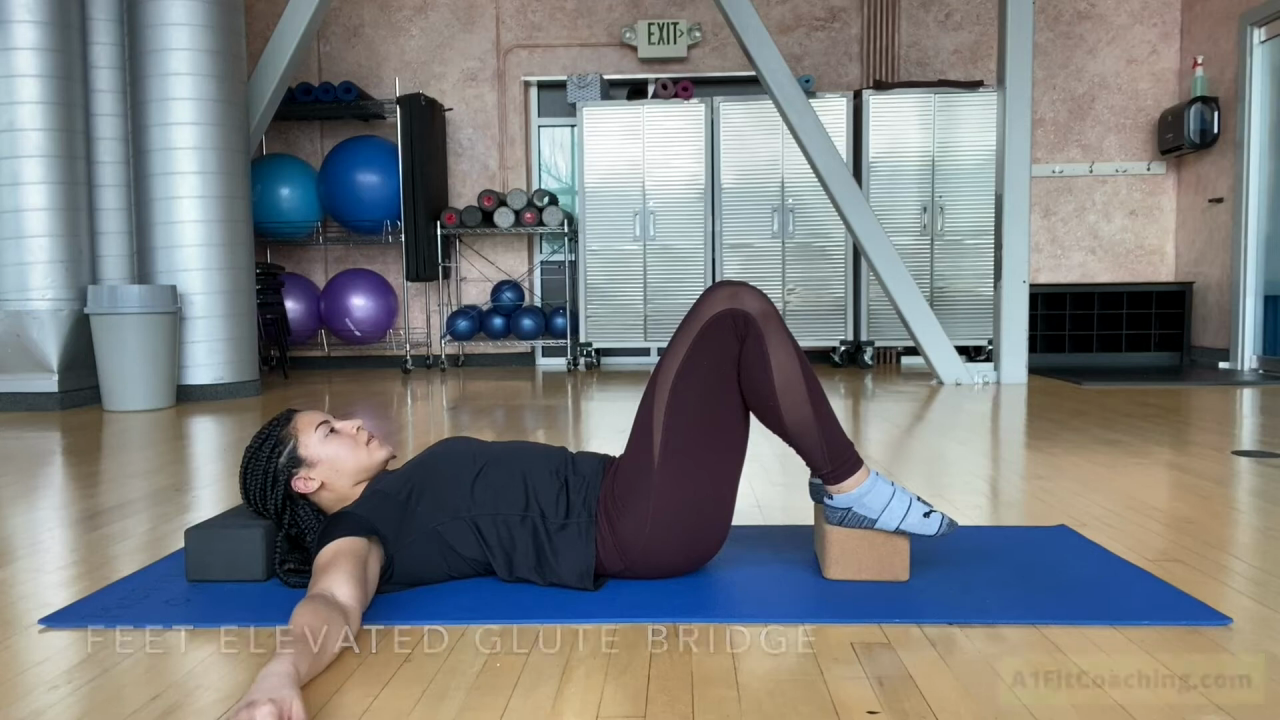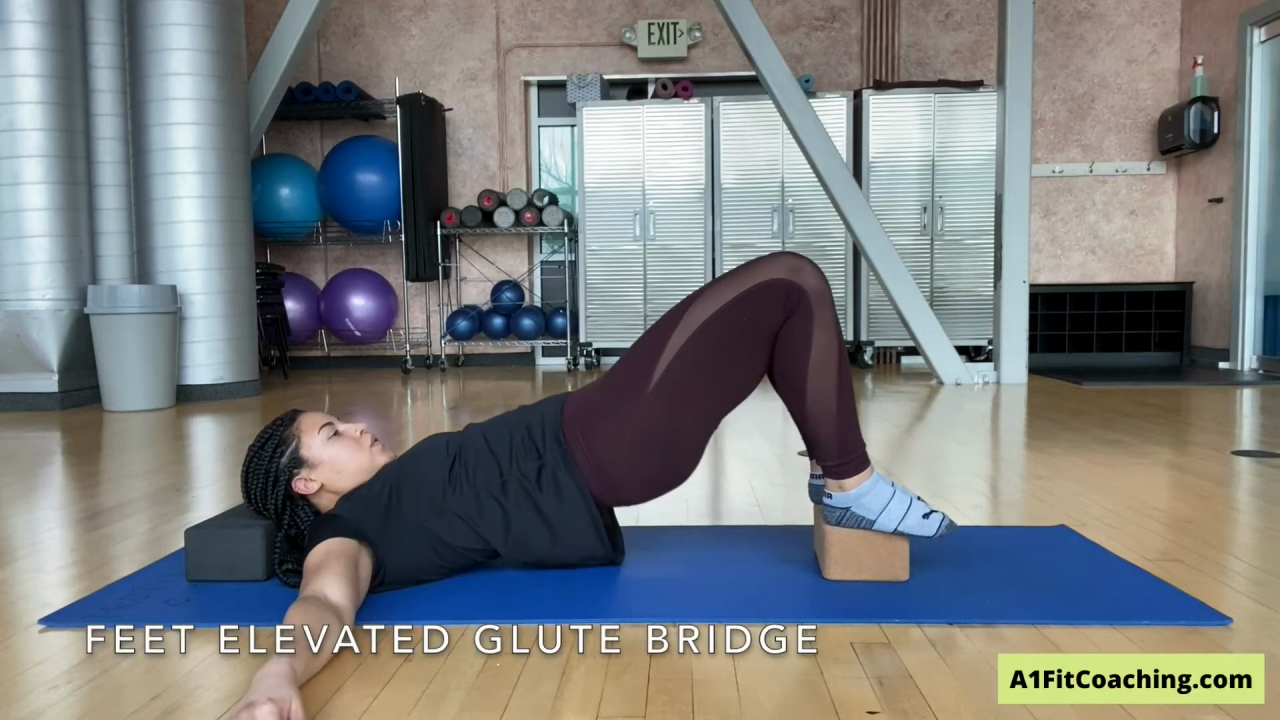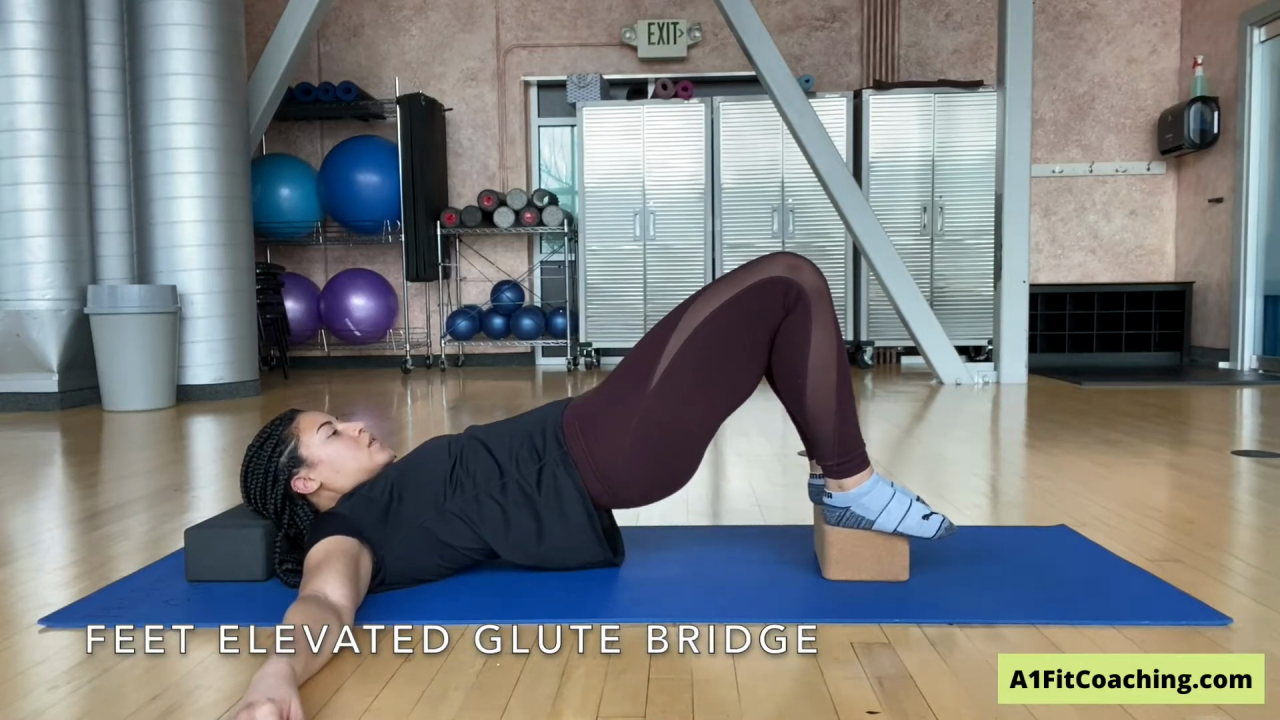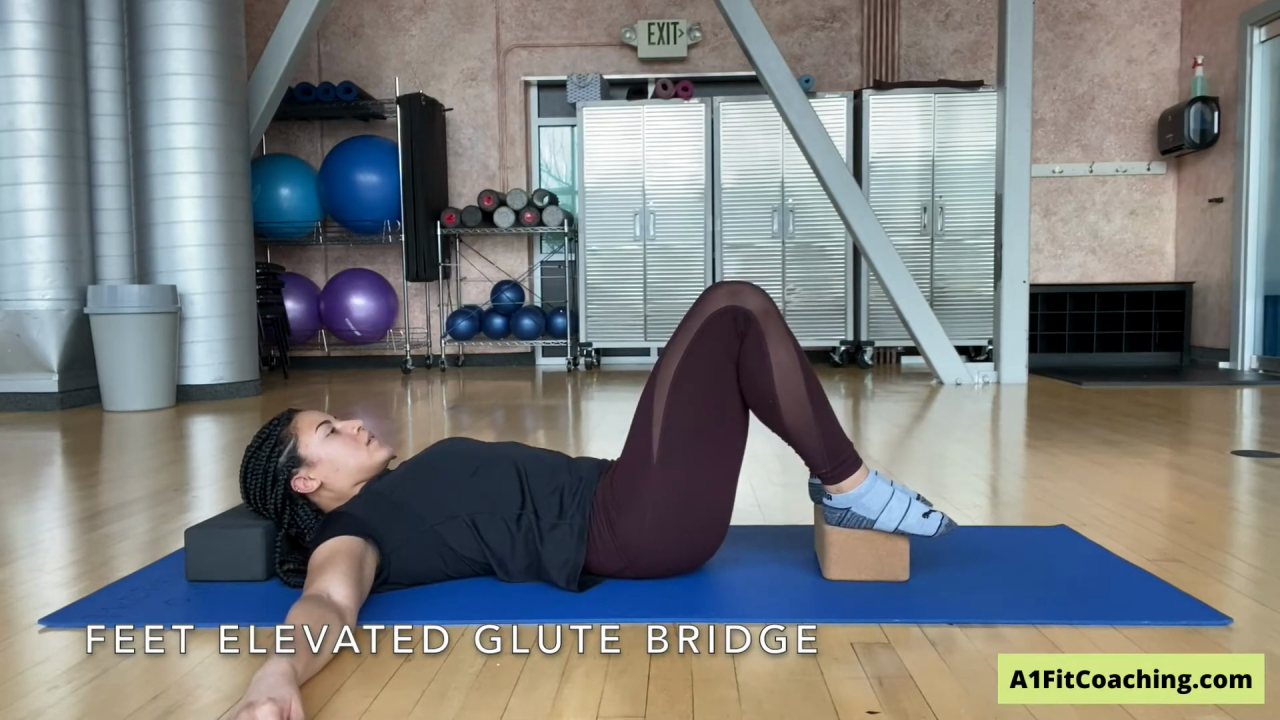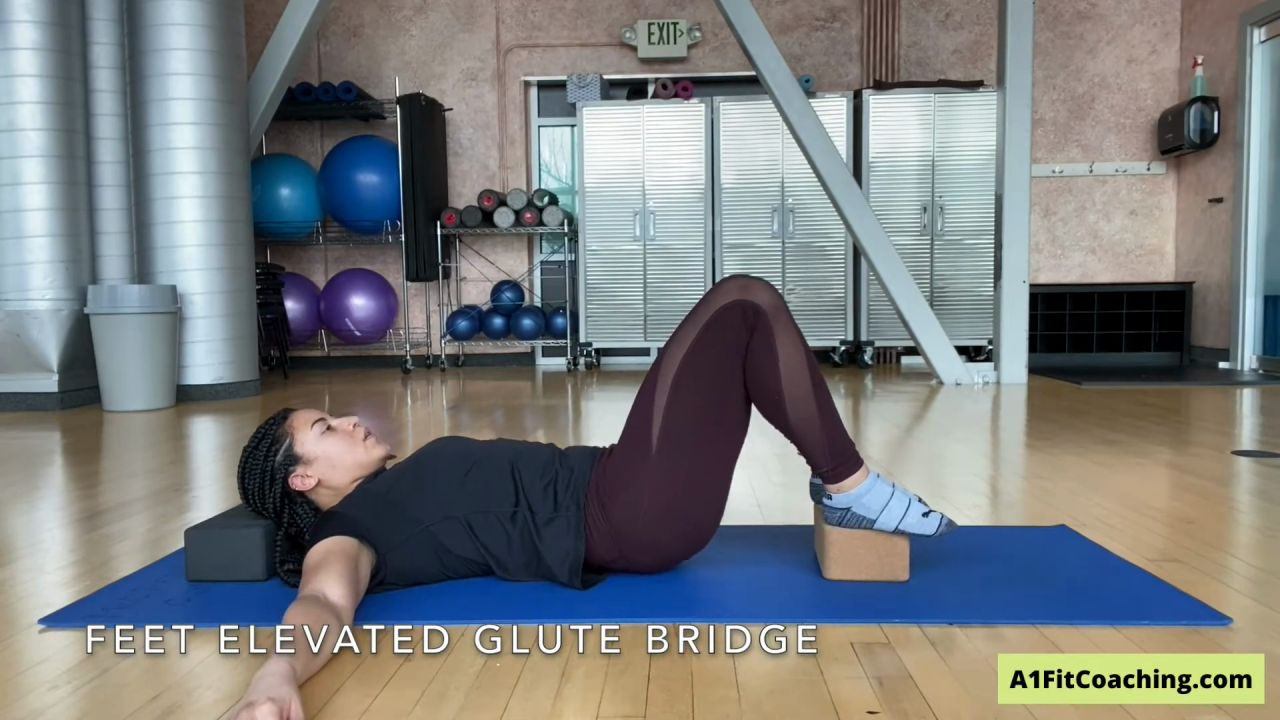
dt=1s
person 1, frame 1
left shoulder: (390, 500)
right shoulder: (357, 534)
right elbow: (332, 602)
left hip: (613, 492)
right hip: (648, 524)
left knee: (734, 318)
right knee: (734, 312)
left ankle: (846, 490)
right ankle: (852, 489)
person 1, frame 2
left shoulder: (376, 505)
right shoulder: (345, 537)
right elbow: (326, 603)
left hip: (596, 442)
right hip: (614, 443)
left knee: (784, 290)
right knee: (790, 284)
left ankle: (844, 483)
right ankle: (852, 488)
person 1, frame 3
left shoulder: (376, 505)
right shoulder: (344, 536)
right elbow: (325, 602)
left hip: (595, 450)
right hip: (610, 449)
left knee: (783, 292)
right knee: (787, 283)
left ankle: (841, 480)
right ankle: (851, 487)
person 1, frame 4
left shoulder: (388, 498)
right shoulder: (353, 534)
right elbow: (327, 602)
left hip: (611, 498)
right hip: (643, 526)
left knee: (738, 321)
right knee: (734, 310)
left ankle: (847, 490)
right ankle: (851, 489)
person 1, frame 5
left shoulder: (384, 499)
right shoulder: (345, 535)
right elbow: (324, 603)
left hip: (605, 485)
right hip: (641, 512)
left knee: (743, 313)
right knee: (745, 305)
left ankle: (847, 489)
right ankle: (851, 490)
